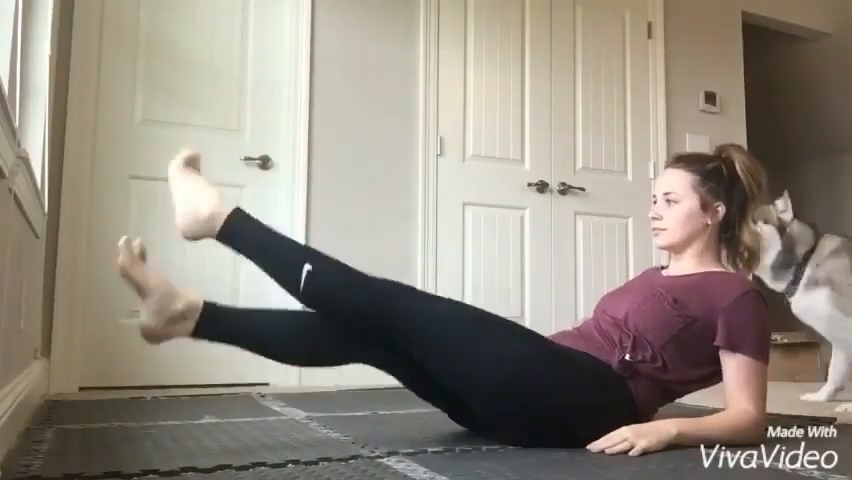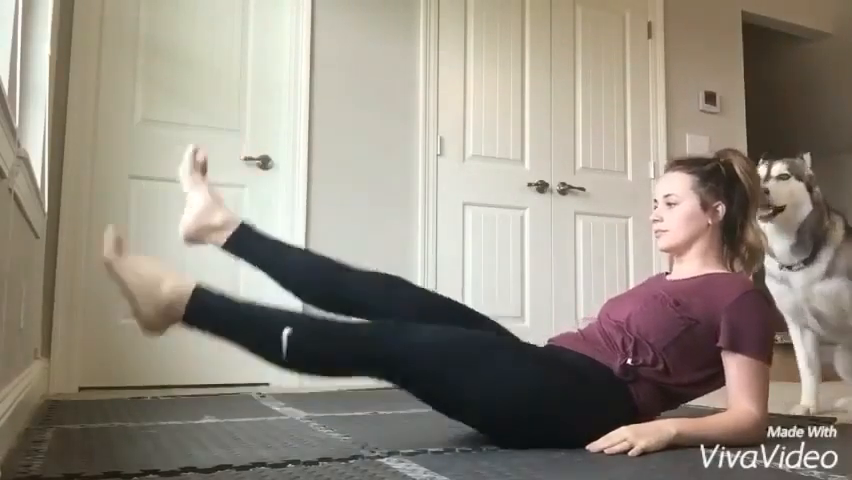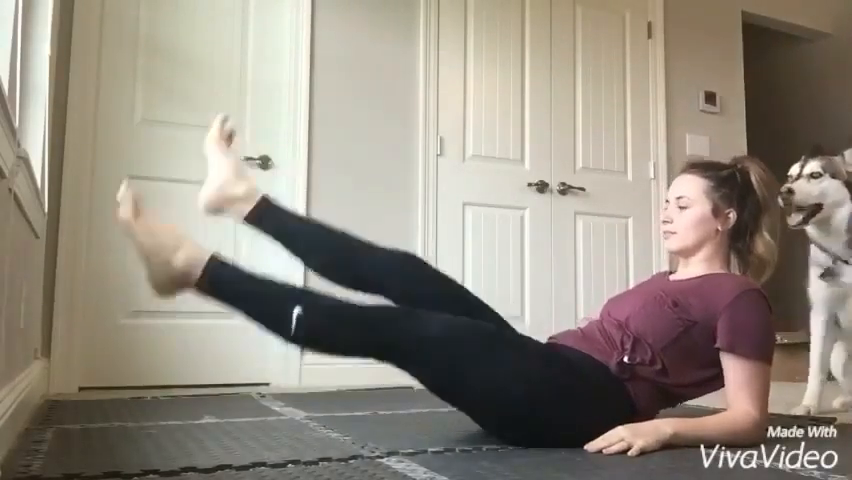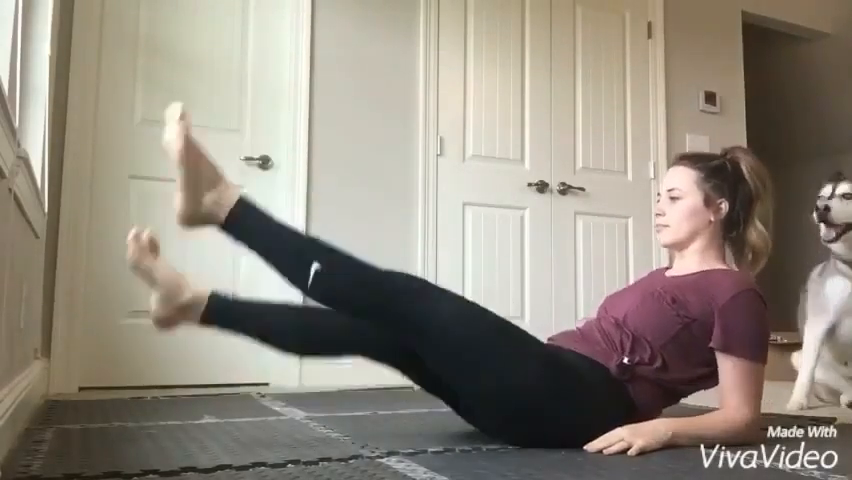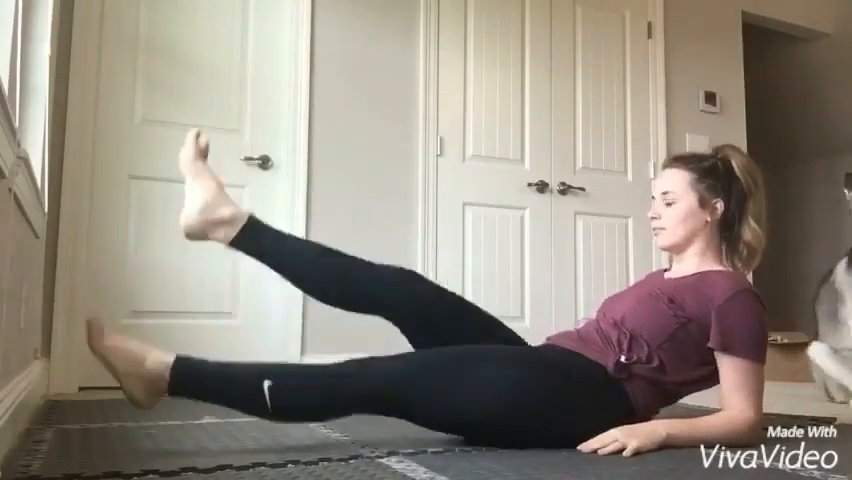
dt=0.3s
person 1, frame 1
left shoulder: (735, 298)
right shoulder: (658, 280)
left elbow: (748, 418)
left wrist: (666, 428)
left hip: (587, 405)
right hip: (542, 392)
left knee: (392, 307)
right knee: (365, 327)
right ankle: (191, 313)
person 1, frame 2
left shoulder: (739, 298)
right shoulder: (665, 283)
left elbow: (749, 417)
left wrist: (665, 425)
left hip: (581, 403)
right hip: (551, 387)
left knee: (398, 336)
right knee: (394, 302)
left ankle: (183, 299)
person 1, frame 3
left shoulder: (739, 300)
right shoulder: (670, 284)
left elbow: (749, 419)
left wrist: (664, 427)
left hip: (583, 405)
right hip: (547, 392)
left knee: (392, 327)
right knee: (408, 279)
left ankle: (200, 263)
person 1, frame 4
left shoulder: (732, 295)
right shoulder: (669, 276)
left elbow: (744, 417)
left wrist: (662, 425)
left hip: (581, 403)
right hip: (547, 390)
left knee: (402, 300)
right knee: (372, 327)
left ankle: (222, 204)
right ankle: (193, 302)
person 1, frame 5
left shoulder: (729, 296)
right shoulder: (665, 279)
left elbow: (743, 419)
left wrist: (657, 428)
left hip: (582, 403)
right hip: (546, 377)
left knee: (372, 381)
right knee: (400, 290)
